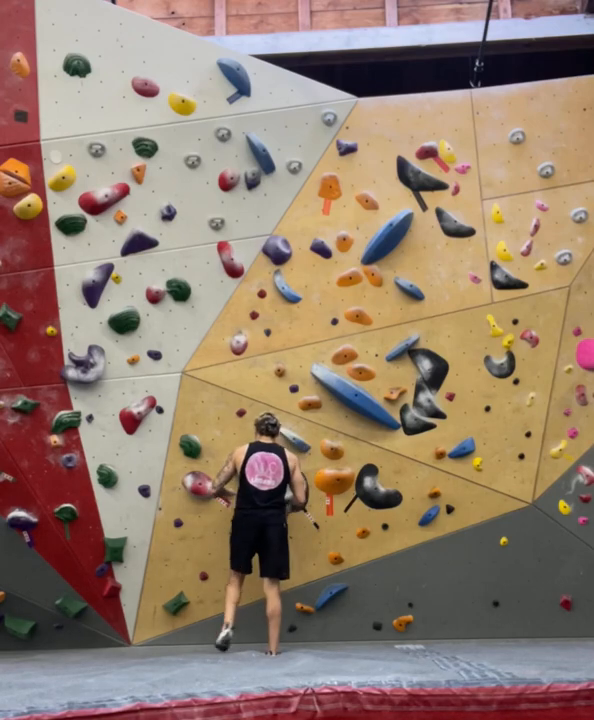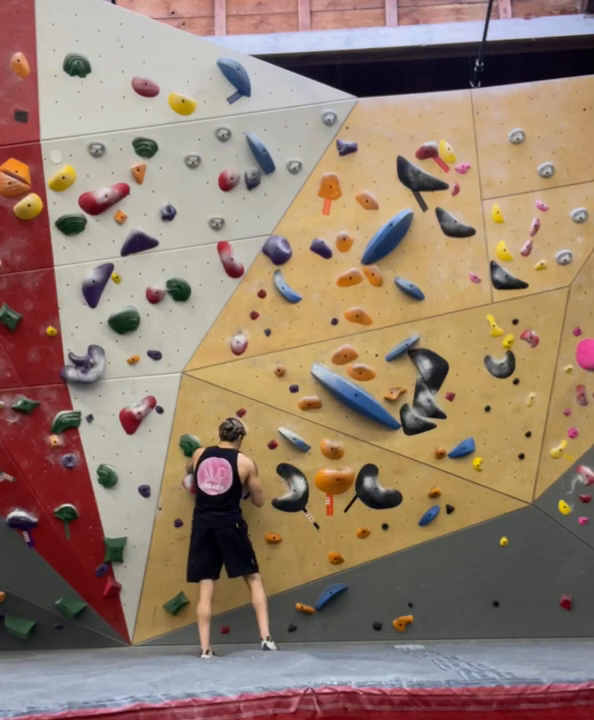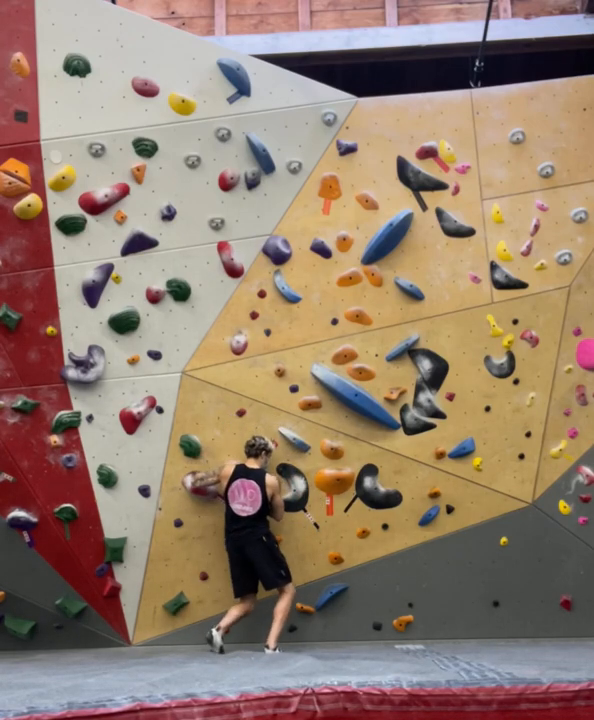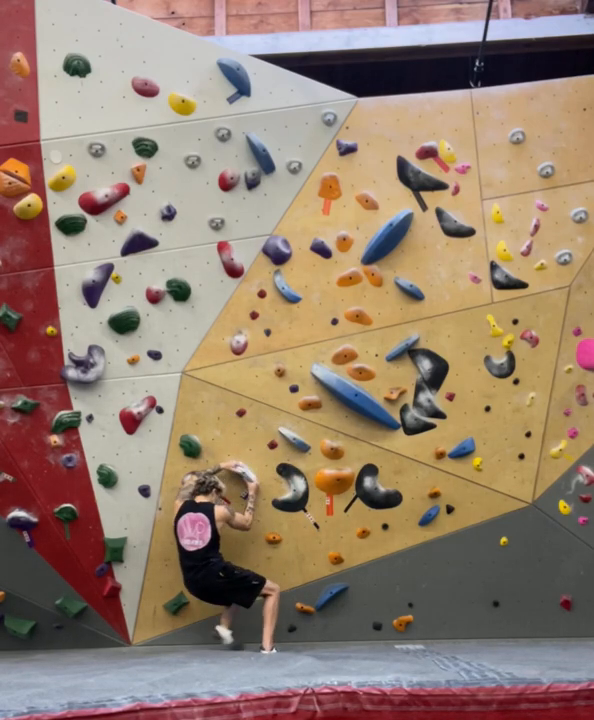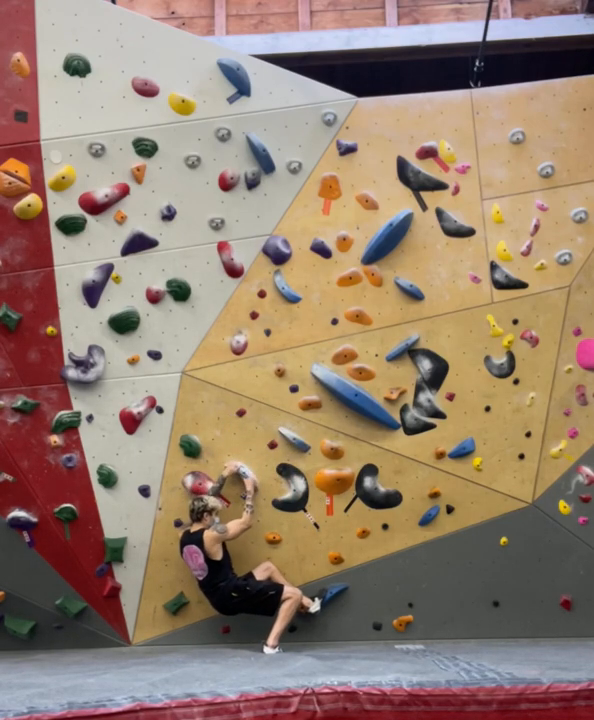
dt=1s
person 1, frame 1
left shoulder: (241, 452)
right shoulder: (290, 457)
left elbow: (216, 487)
right elbow: (300, 499)
left hip: (245, 522)
right hip: (274, 524)
left knee: (236, 577)
right knee: (272, 588)
left ankle: (227, 626)
right ankle: (273, 649)
person 1, frame 2
left shoulder: (199, 454)
right shoulder: (245, 462)
left elbow: (190, 471)
right elbow: (259, 501)
left hip: (202, 526)
right hip: (229, 526)
left knee: (205, 591)
right knee: (254, 580)
left ankle: (205, 650)
right ankle: (266, 638)
person 1, frame 3
left shoulder: (227, 471)
right shoulder: (270, 481)
left elbow: (196, 482)
right elbow: (278, 515)
left hip: (234, 542)
right hip: (258, 540)
left knee: (246, 602)
right knee: (287, 591)
left ankle: (218, 630)
right ankle: (271, 645)
person 1, frame 4
left shoulder: (180, 505)
right shoulder: (220, 511)
left elbow: (192, 480)
right elbow: (247, 523)
left wrist: (220, 467)
right wrist: (252, 494)
left hip: (193, 582)
right hip: (213, 574)
left knee: (240, 580)
right knee: (273, 590)
left ankle: (224, 627)
right ankle: (268, 647)
person 1, frame 5
left shoulder: (184, 537)
right shoulder: (211, 535)
left elbow: (205, 501)
right elbow: (245, 522)
left wrist: (224, 476)
right wrist: (250, 490)
left hip: (220, 597)
right hip: (231, 595)
left knee: (268, 567)
right knee: (294, 594)
left ankle: (305, 604)
right ankle: (271, 644)
